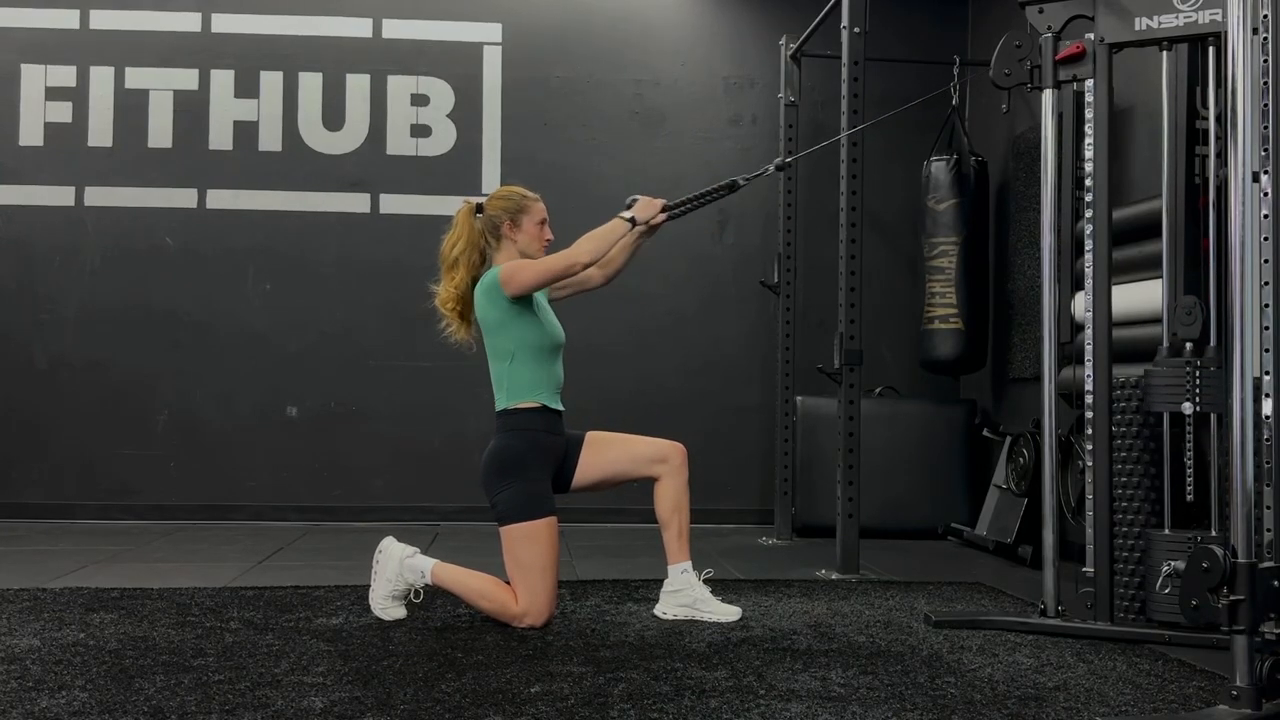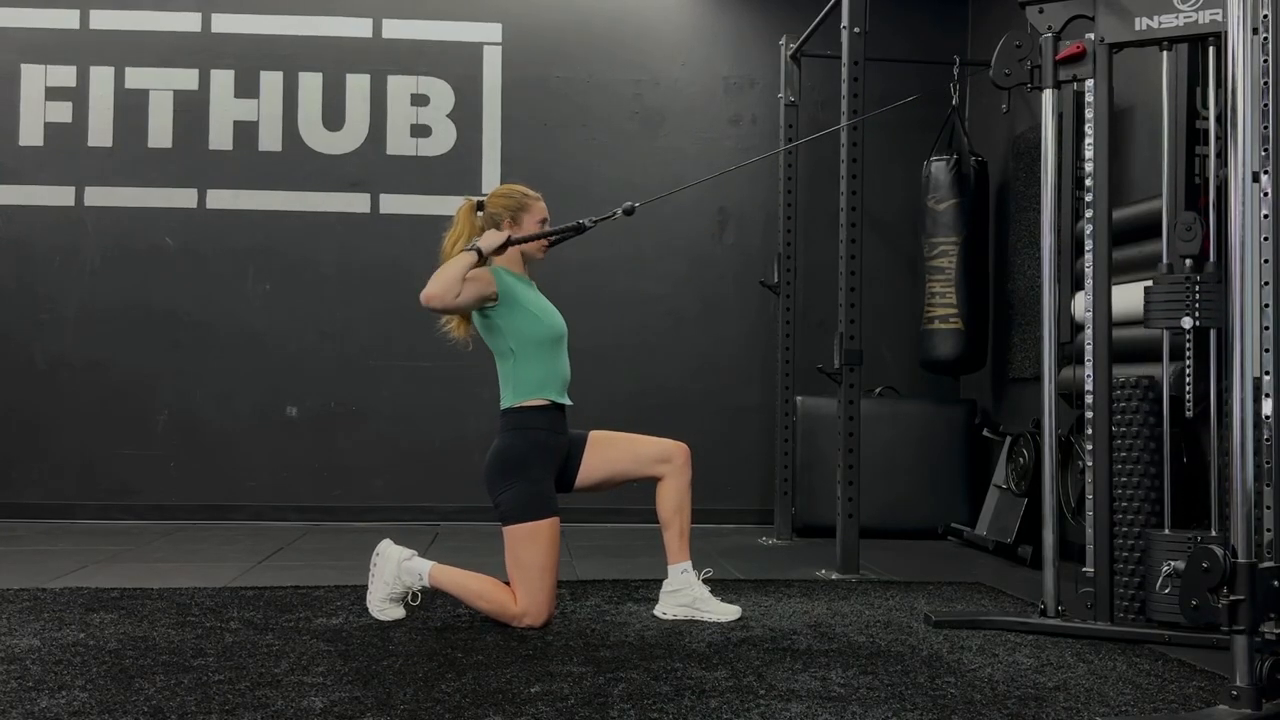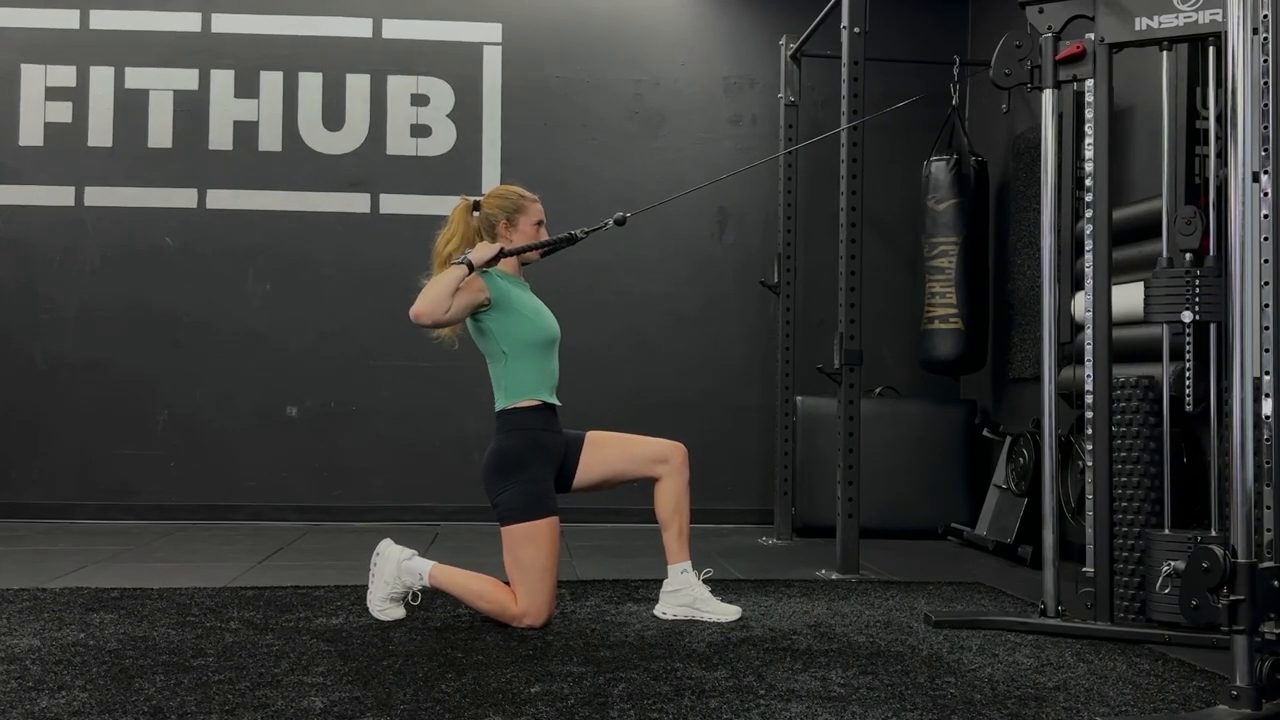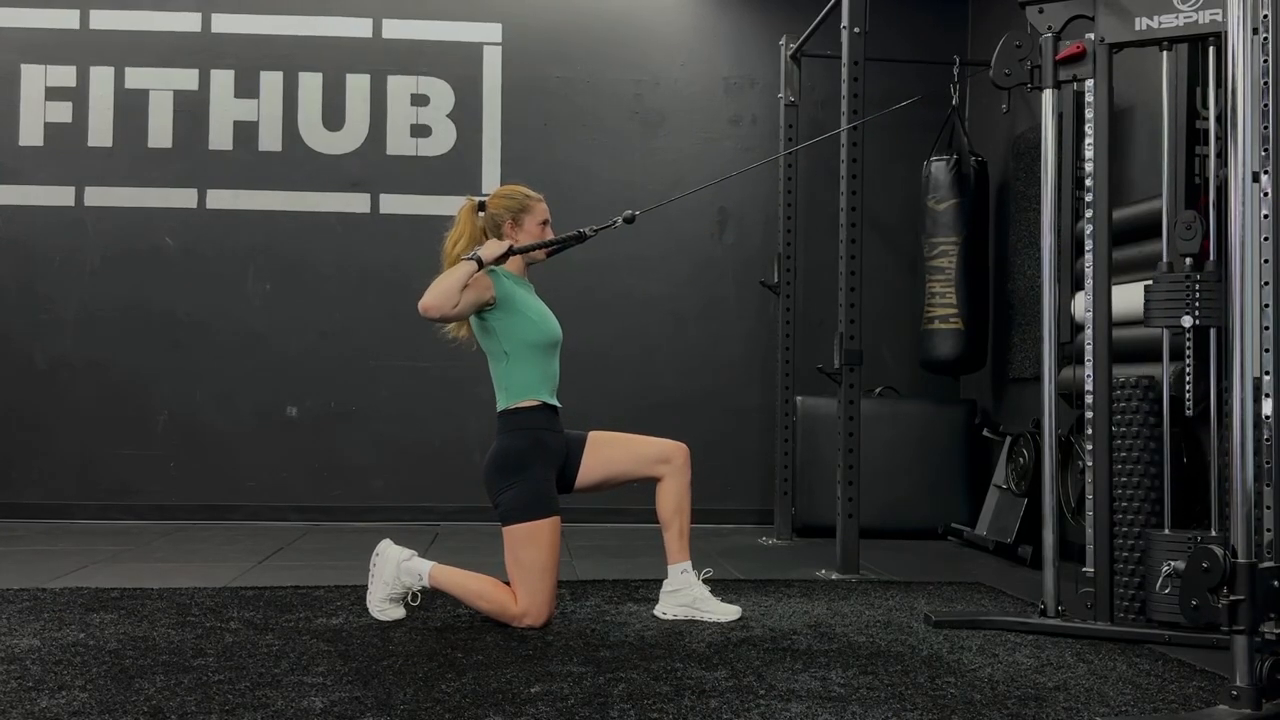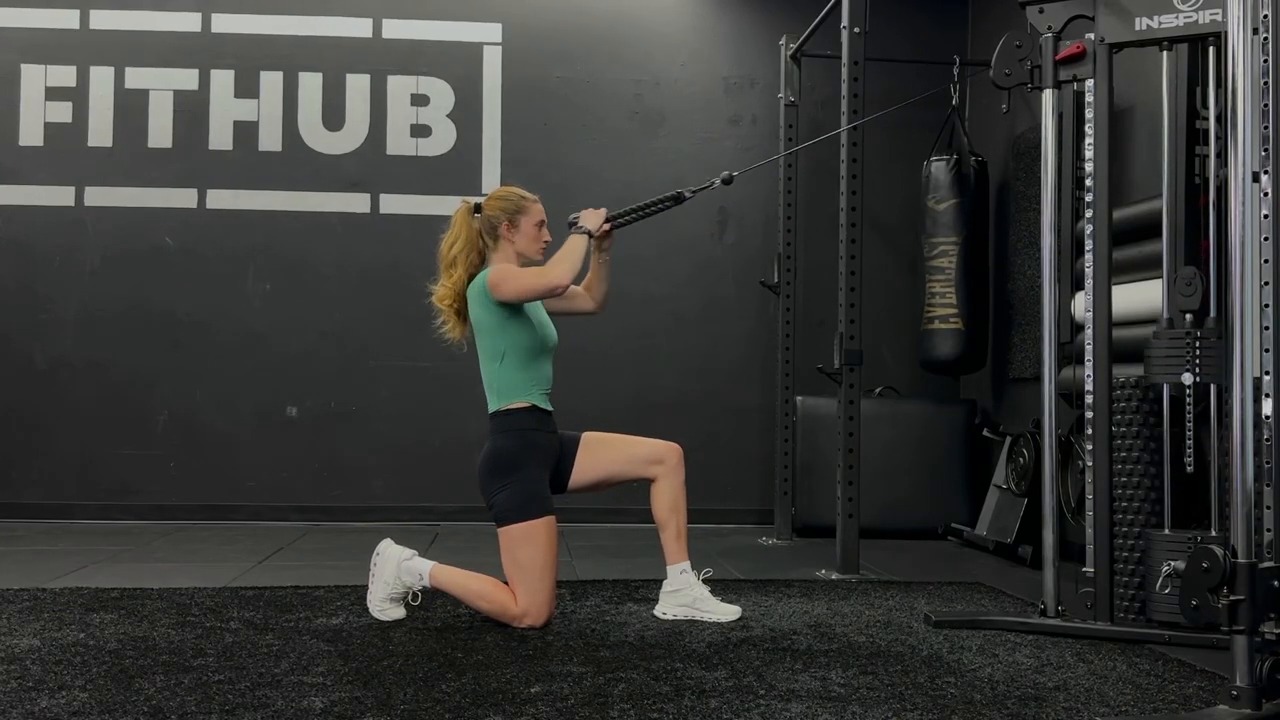
dt=0.4s
person 1, frame 1
left shoulder: (528, 287)
right shoulder: (500, 282)
left elbow: (595, 275)
right elbow: (577, 260)
left wrist: (642, 229)
right wrist: (632, 217)
left hip: (551, 442)
right hip: (518, 451)
left knee: (670, 457)
right knee: (531, 613)
left ankle: (680, 590)
right ankle: (411, 566)
person 1, frame 2
left shoulder: (517, 282)
right shoulder: (488, 280)
right elbow: (432, 297)
left wrist: (528, 252)
right wrist: (478, 249)
left hip: (554, 440)
right hip: (523, 447)
left knee: (674, 457)
right knee: (530, 614)
left ankle: (680, 591)
right ankle: (408, 569)
person 1, frame 3
left shoulder: (513, 285)
right shoulder: (484, 285)
right elbow: (423, 313)
left wrist: (497, 263)
right wrist: (469, 260)
left hip: (550, 441)
right hip: (519, 449)
left knee: (671, 457)
right knee: (530, 614)
left ankle: (680, 591)
right ankle: (409, 568)
person 1, frame 4
left shoulder: (514, 285)
right shoulder: (487, 284)
right elbow: (432, 305)
left wrist: (527, 260)
right wrist: (481, 257)
left hip: (552, 441)
right hip: (521, 449)
left knee: (674, 458)
right knee: (530, 614)
left ankle: (681, 591)
right ankle: (408, 570)
person 1, frame 5
left shoulder: (519, 287)
right shoulder: (493, 281)
left elbow: (591, 299)
right elbow: (559, 278)
left wrist: (601, 242)
right wrist: (584, 230)
left hip: (545, 443)
right hip: (514, 451)
left knee: (667, 458)
right knee: (530, 614)
left ankle: (680, 591)
right ankle: (409, 569)
